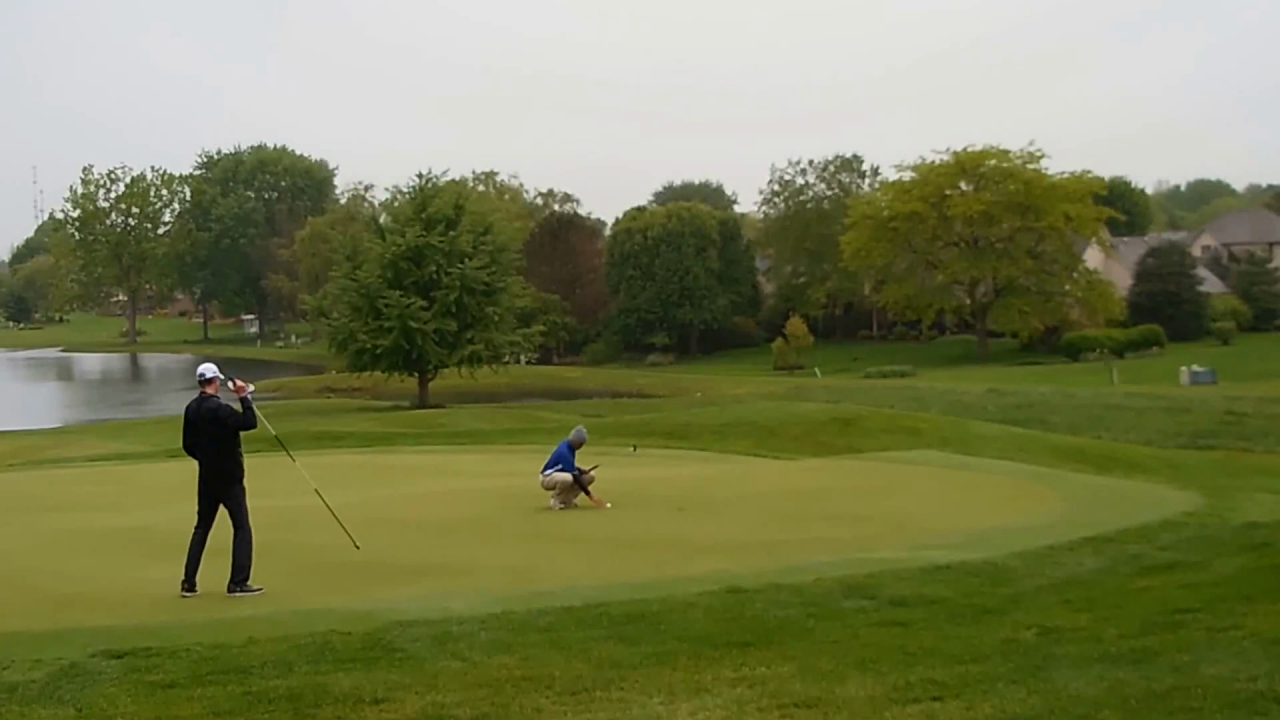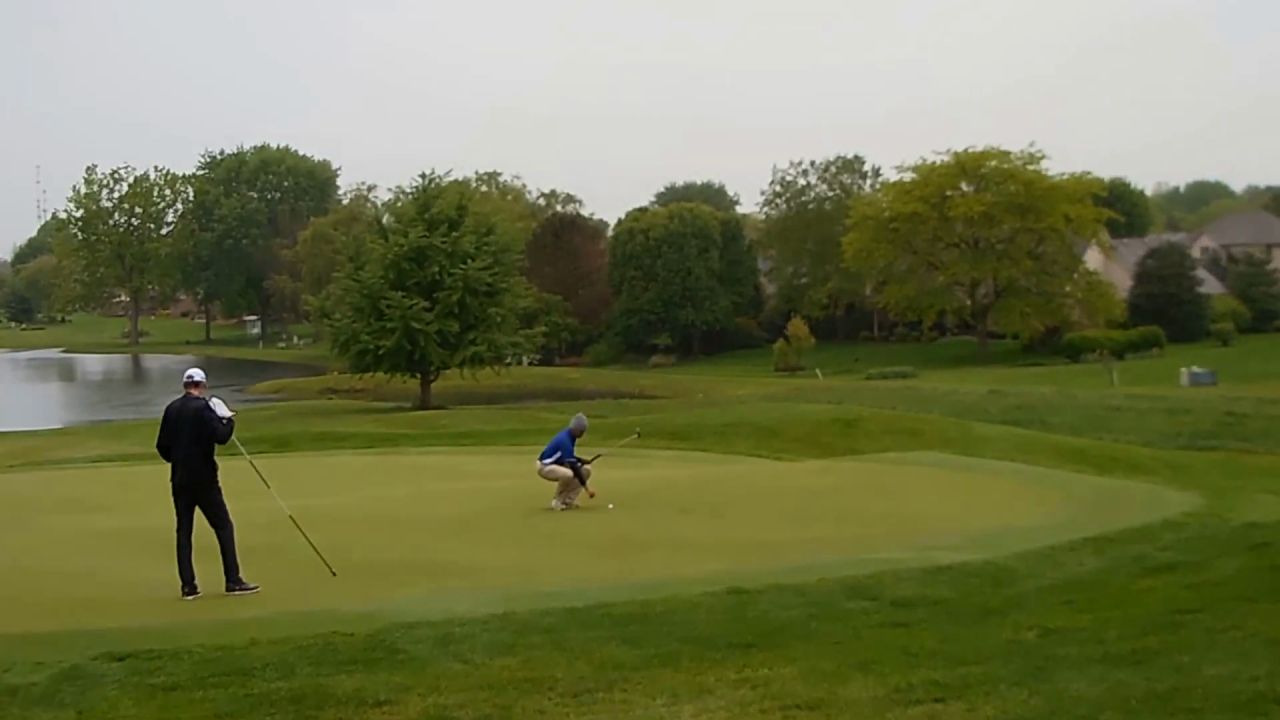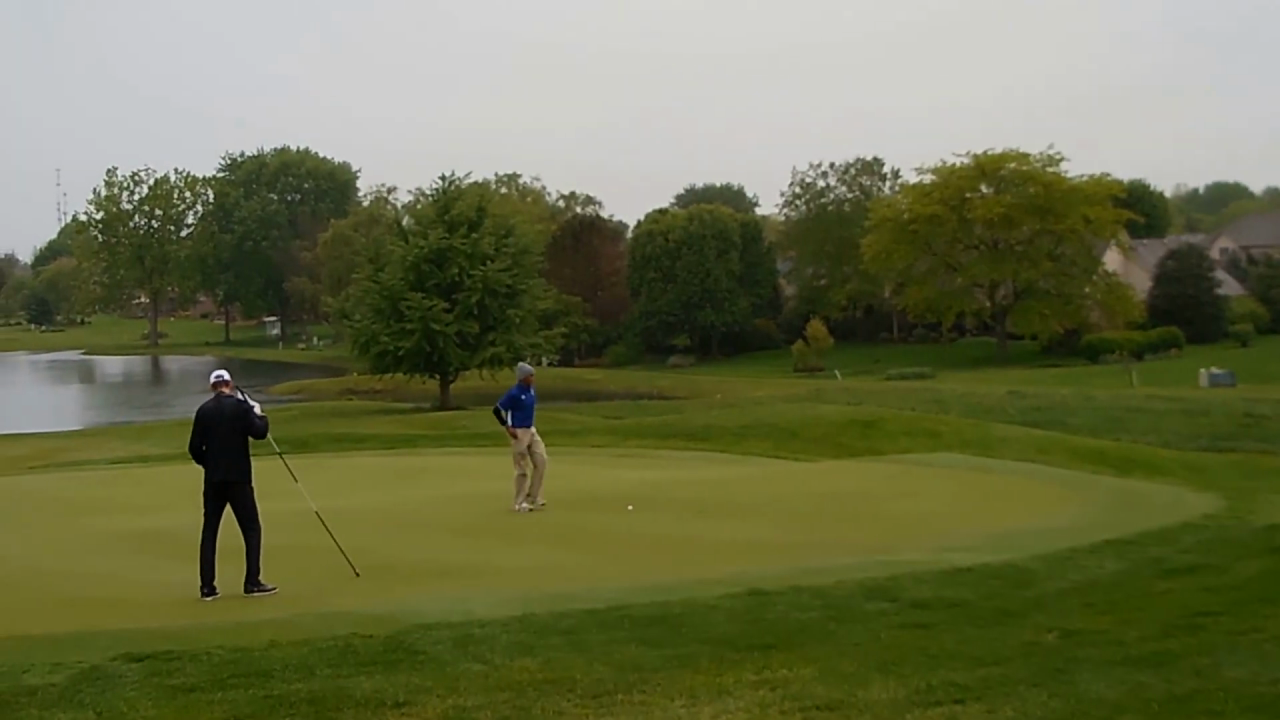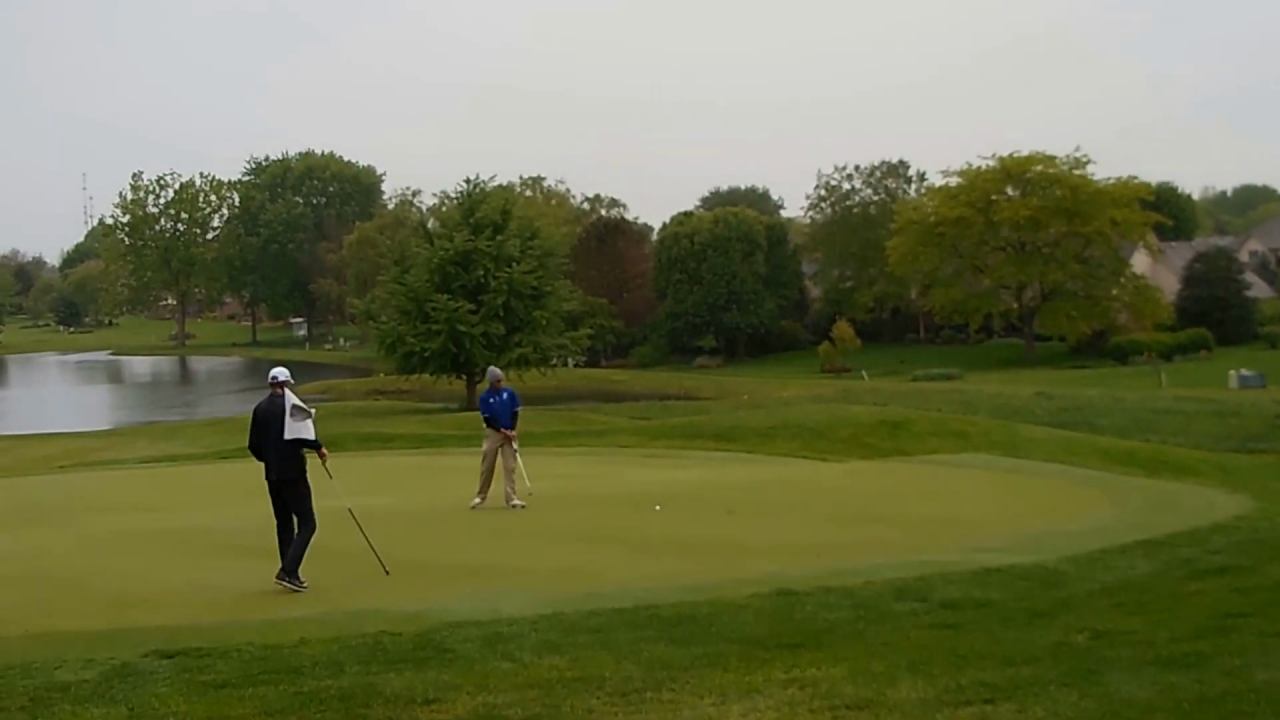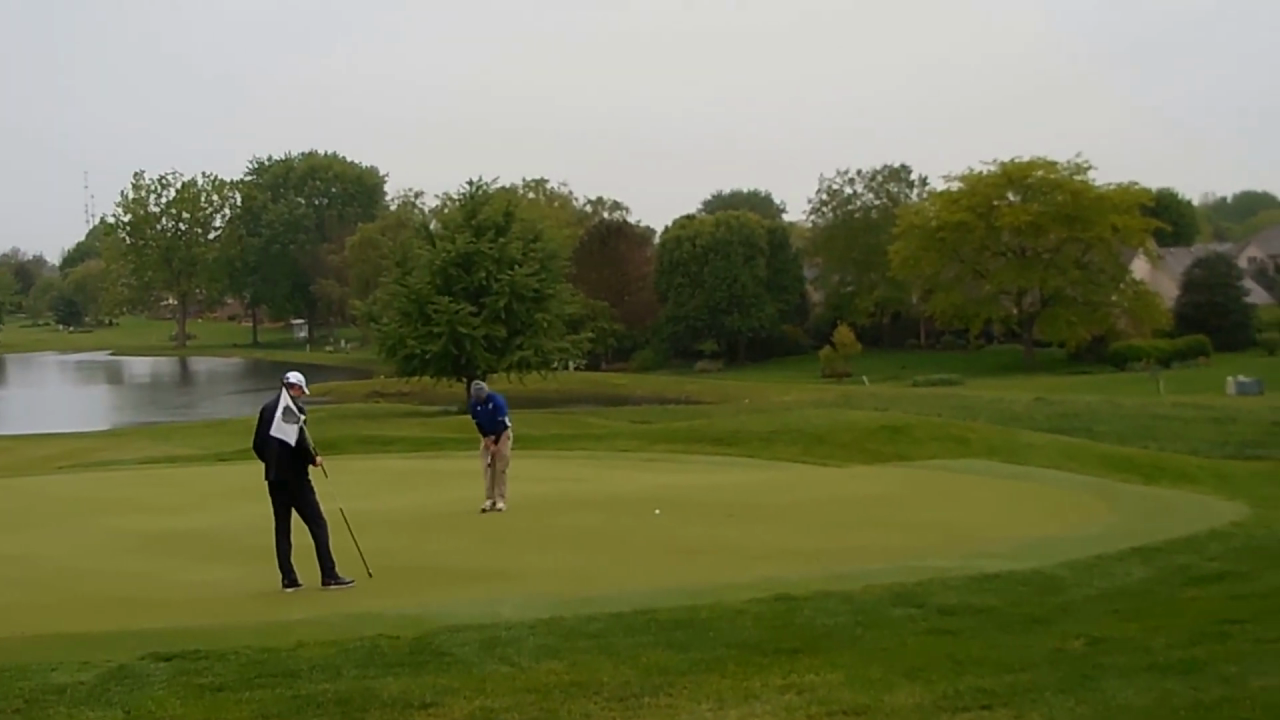
dt=1s
person 1, frame 1
left shoulder: (191, 408)
right shoulder: (219, 408)
left elbow: (188, 445)
right elbow: (250, 423)
right wrist: (244, 397)
left hip: (207, 479)
right hip: (228, 478)
left knee: (202, 528)
right knee: (242, 529)
left ankle: (188, 583)
right ankle: (238, 583)
person 1, frame 2
left shoulder: (172, 408)
right shoulder: (203, 408)
left elbow: (162, 445)
right elbow: (221, 437)
right wrist: (229, 420)
left hip: (180, 480)
right hip: (203, 479)
left knee: (183, 531)
right knee: (224, 527)
left ankle: (188, 586)
right ankle: (233, 581)
person 1, frame 3
left shoulder: (204, 410)
right shoulder: (240, 406)
left elbow: (194, 447)
right elbow: (260, 433)
right wrist: (261, 416)
left hip: (213, 479)
right hip: (238, 478)
left knee: (209, 532)
right knee: (251, 529)
left ankle: (207, 586)
right ankle: (252, 582)
person 1, frame 4
left shoulder: (260, 409)
right shoulder: (289, 405)
left elbow: (253, 445)
right elbow: (299, 435)
right wrist: (319, 447)
left hip: (273, 475)
right hip: (292, 473)
left knee: (284, 524)
right knee: (307, 524)
left ankle: (290, 574)
right ankle: (286, 572)
person 1, frame 5
left shoulder: (267, 409)
right shoulder: (294, 408)
left elbow: (258, 445)
right elbow: (299, 441)
right wrist: (313, 459)
left hip: (274, 477)
right hip: (294, 476)
left knee: (282, 527)
right knee: (317, 523)
left ankle: (288, 579)
right ankle: (329, 576)
